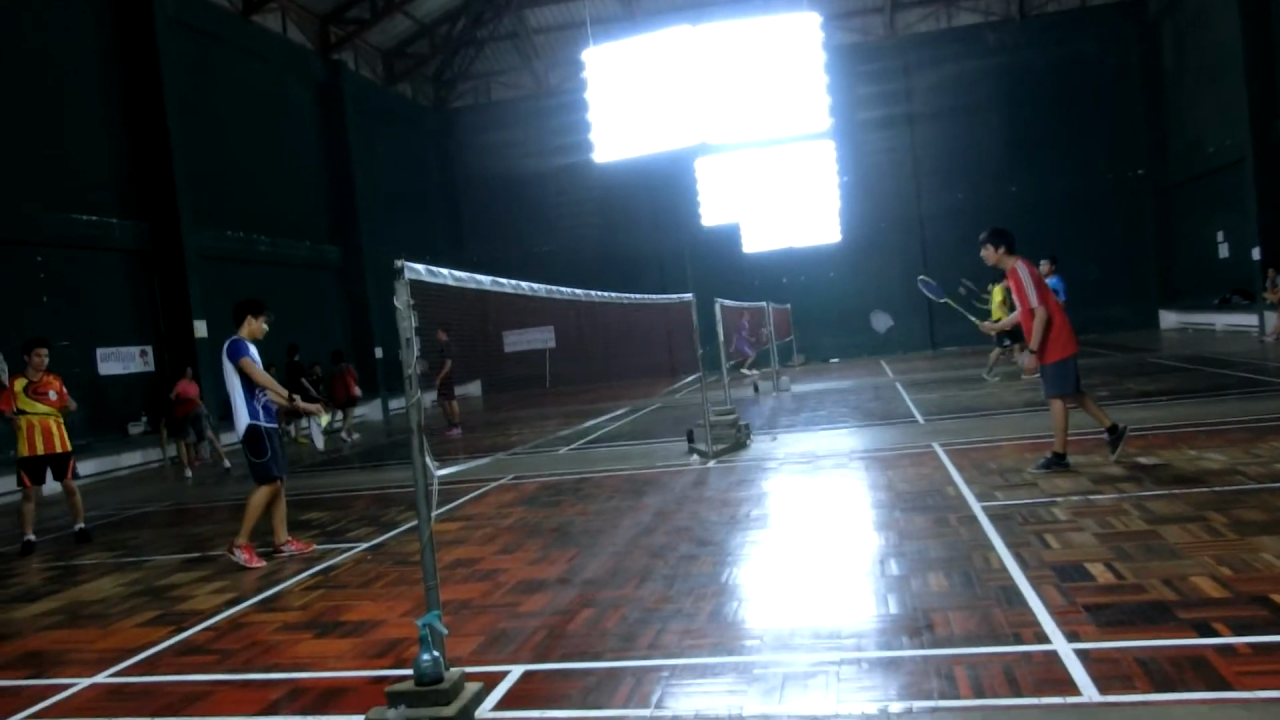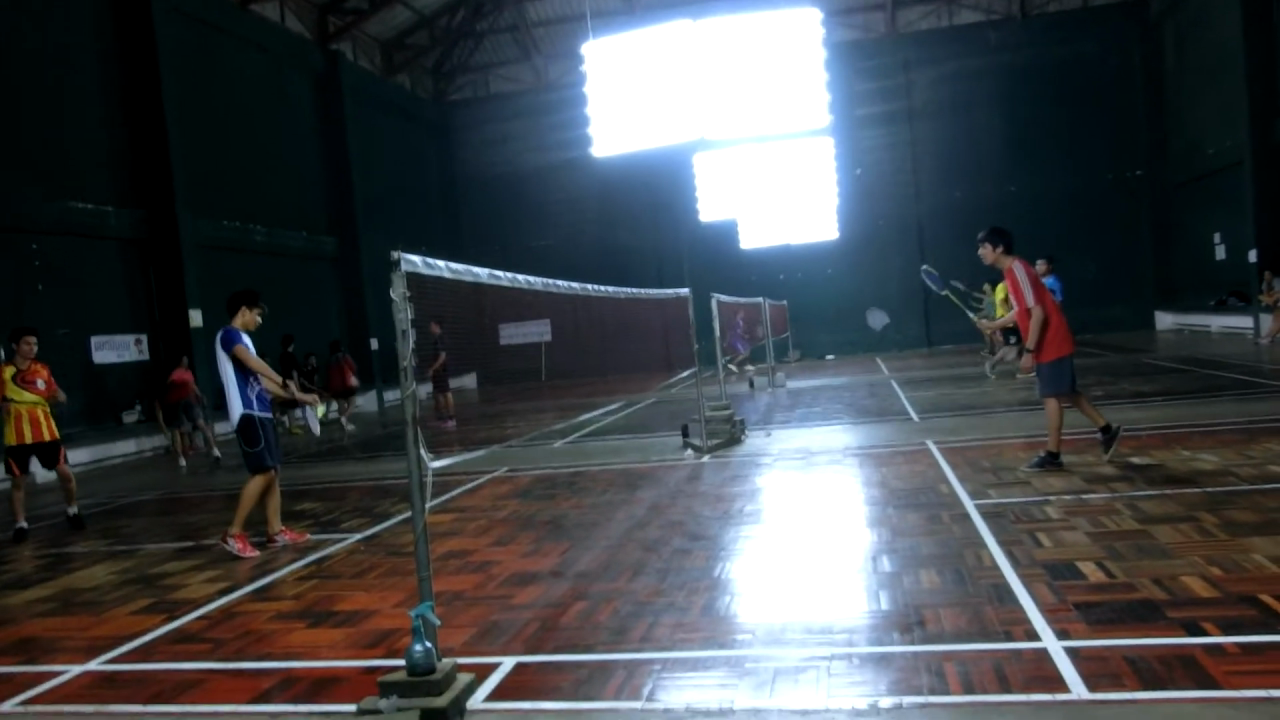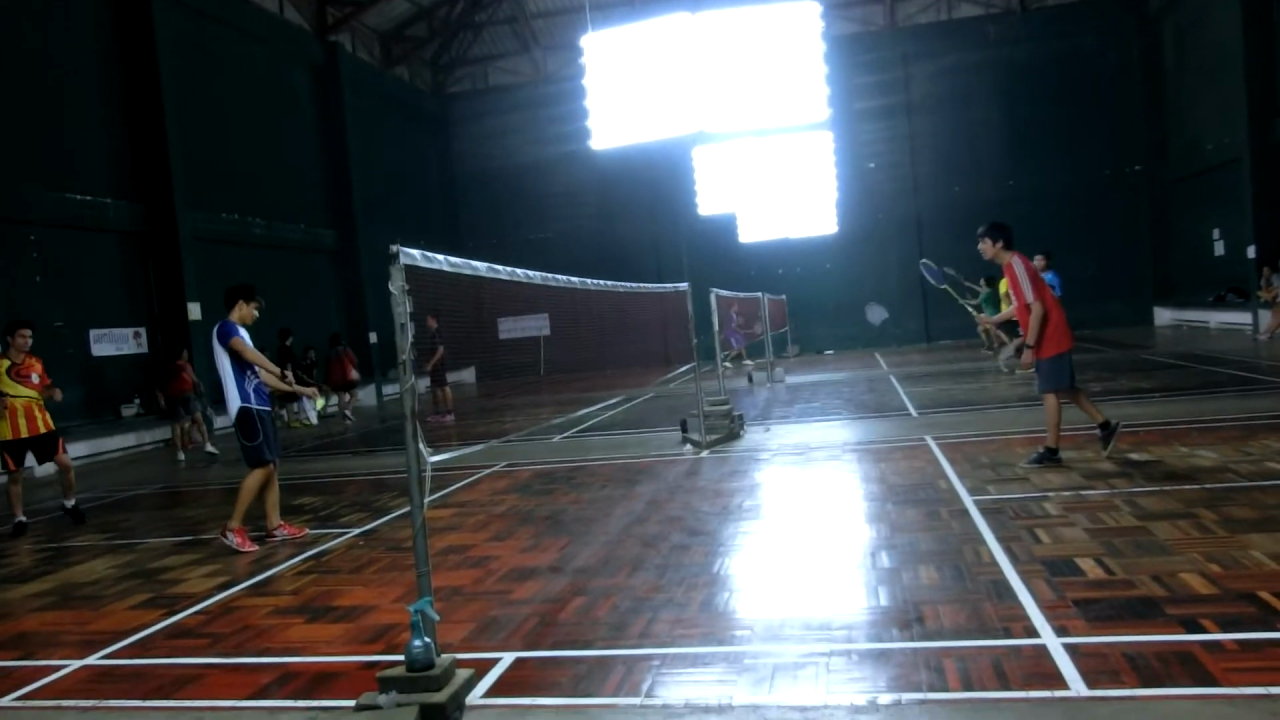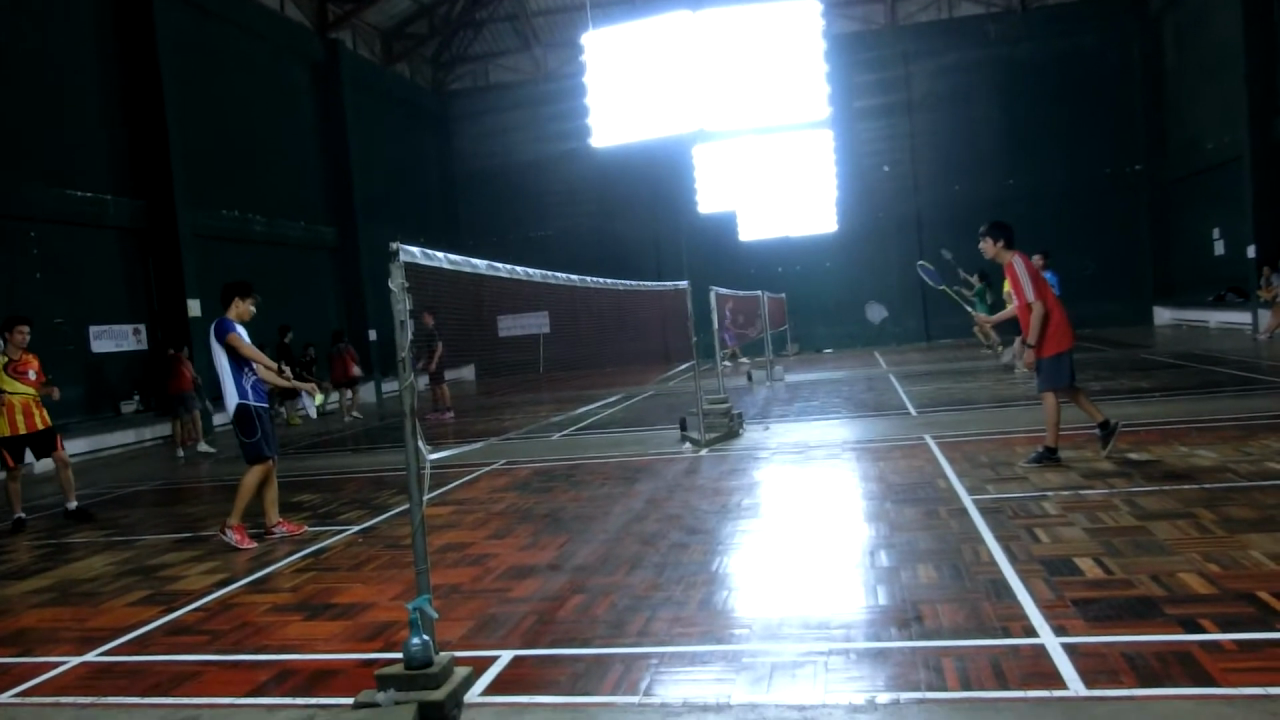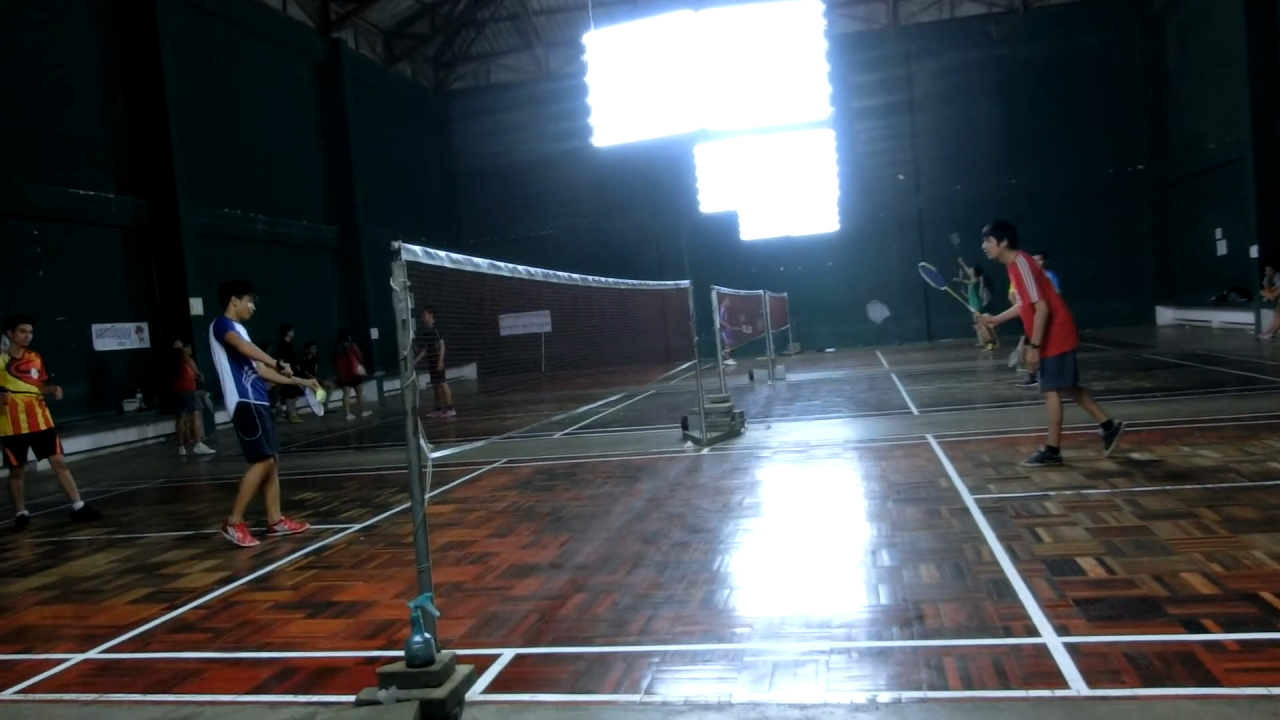
dt=0.1s
person 1, frame 1
left shoulder: (248, 348)
right shoulder: (236, 345)
right elbow: (255, 373)
left wrist: (302, 406)
right wrist: (290, 395)
left hip: (266, 423)
right hip: (254, 424)
left knee: (278, 482)
right knee: (269, 483)
left ankle: (282, 541)
right ankle: (240, 544)
person 1, frame 2
left shoulder: (243, 339)
right shoulder: (228, 335)
left elbow: (260, 380)
right elbow: (249, 360)
left wrist: (298, 396)
right wrist: (283, 381)
left hip: (261, 413)
right hip: (248, 414)
left knee: (273, 472)
right knee: (262, 473)
left ankle: (276, 531)
right ankle: (233, 533)
person 1, frame 3
left shoulder: (240, 333)
right shoulder: (225, 328)
left elbow: (259, 375)
right elbow: (245, 351)
left wrist: (297, 389)
right wrist: (281, 372)
left hip: (260, 407)
right hip: (247, 408)
left knee: (272, 466)
right knee: (262, 467)
left ankle: (275, 526)
right ankle: (232, 527)
person 1, frame 4
left shoulder: (238, 330)
right shoulder: (222, 325)
left elbow: (258, 371)
right elbow: (242, 347)
left wrist: (297, 385)
right wrist: (278, 367)
left hip: (258, 404)
right hip: (244, 405)
left knee: (270, 462)
right knee: (261, 463)
left ankle: (274, 523)
right ankle: (232, 525)
person 1, frame 5
left shoulder: (239, 329)
right shoulder: (221, 324)
left elbow: (258, 369)
right elbow: (240, 345)
left wrist: (298, 381)
right wrist: (278, 363)
left hip: (258, 402)
right hip: (245, 403)
left knee: (271, 460)
right knee: (263, 461)
left ankle: (275, 520)
right ankle: (234, 522)
person 2, frame 1
left shoulder: (1021, 272)
right shoulder: (1014, 271)
left elbow: (1041, 314)
left wrist: (1032, 352)
right wrist: (997, 326)
left hip: (1054, 344)
right hip: (1056, 343)
left knee: (1056, 397)
right knee: (1071, 393)
left ankle: (1059, 457)
right ankle: (1113, 430)
person 2, frame 2
left shoulder: (1018, 272)
right shoulder: (1012, 271)
left elbow: (1038, 314)
left wrist: (1028, 351)
right wrist: (994, 325)
left hip: (1050, 343)
right hip: (1053, 341)
left knee: (1051, 396)
right knee: (1067, 393)
left ankle: (1052, 455)
right ankle: (1107, 430)
person 2, frame 3
left shoulder: (1017, 266)
right shoulder: (1011, 265)
left elbow: (1037, 309)
left wrist: (1028, 347)
right wrist: (993, 320)
left hip: (1050, 338)
right hip: (1052, 337)
left knee: (1049, 392)
right knee: (1065, 389)
left ankle: (1051, 451)
right ankle: (1106, 426)
person 2, frame 4
left shoulder: (1018, 265)
right shoulder: (1012, 264)
left elbow: (1038, 309)
left wrist: (1030, 347)
right wrist: (993, 319)
left hip: (1050, 337)
right hip: (1054, 336)
left knee: (1048, 391)
right knee: (1065, 388)
left ankle: (1050, 451)
right ankle: (1105, 426)
person 2, frame 5
left shoulder: (1022, 265)
right shoulder: (1016, 264)
left elbow: (1042, 309)
left wrist: (1034, 347)
right wrist: (996, 319)
left hip: (1054, 337)
right hip: (1057, 336)
left knee: (1051, 390)
right knee: (1068, 388)
left ankle: (1052, 450)
right ankle: (1108, 426)
person 3, frame 1
left shoulder: (55, 381)
left elbow: (63, 406)
left wrist: (69, 405)
left hip: (59, 443)
right hip: (30, 447)
left knee: (70, 486)
right knee: (29, 492)
left ankle: (80, 526)
right ankle: (28, 537)
person 3, frame 2
left shoulder: (42, 369)
right shoulder: (4, 371)
left wrist: (58, 396)
right wrist: (4, 406)
left hip: (45, 430)
right hip: (17, 435)
left knee: (65, 473)
right knee: (18, 481)
left ankle: (72, 511)
right ankle: (20, 525)
person 3, frame 3
left shoulder: (36, 363)
left wrist: (52, 392)
left hip: (40, 423)
left knee: (65, 463)
left ankle: (70, 503)
right ankle: (19, 519)
person 3, frame 4
left shoulder: (33, 360)
left wrist: (50, 390)
left hip: (38, 420)
left knee: (63, 460)
left ankle: (72, 506)
right ankle: (18, 516)
person 3, frame 5
left shoulder: (35, 358)
left wrist: (52, 389)
left hip: (40, 419)
left knee: (59, 463)
left ankle: (78, 507)
right ankle: (21, 514)
